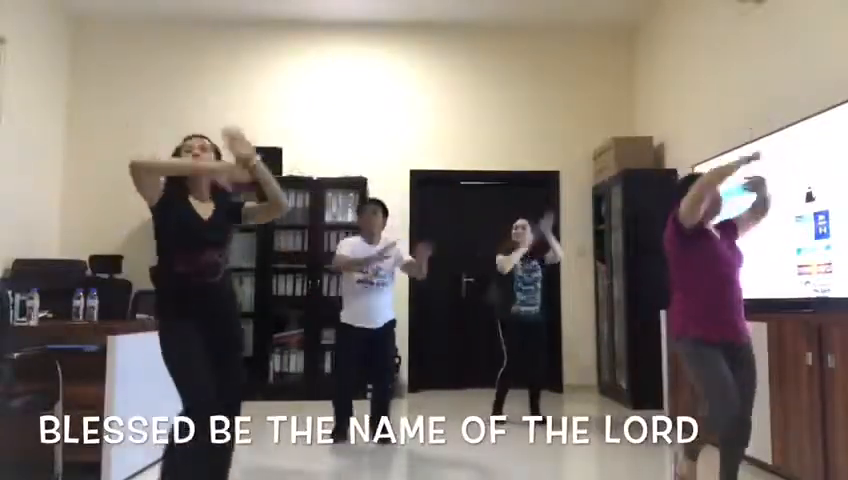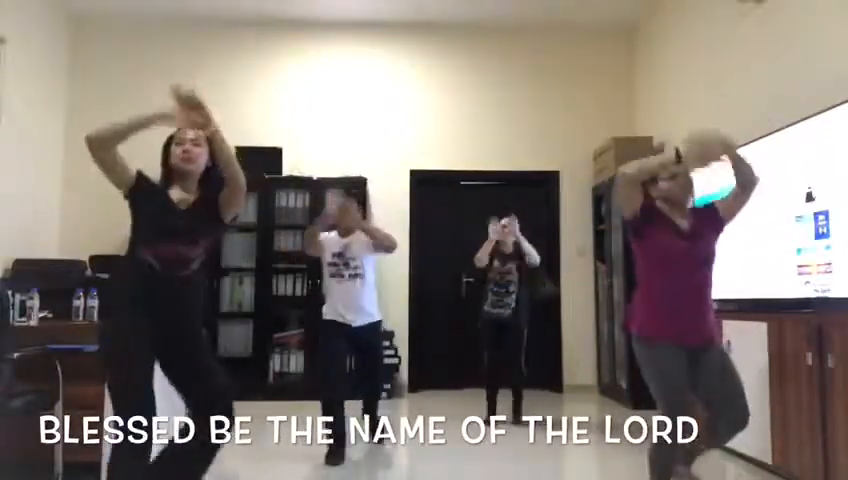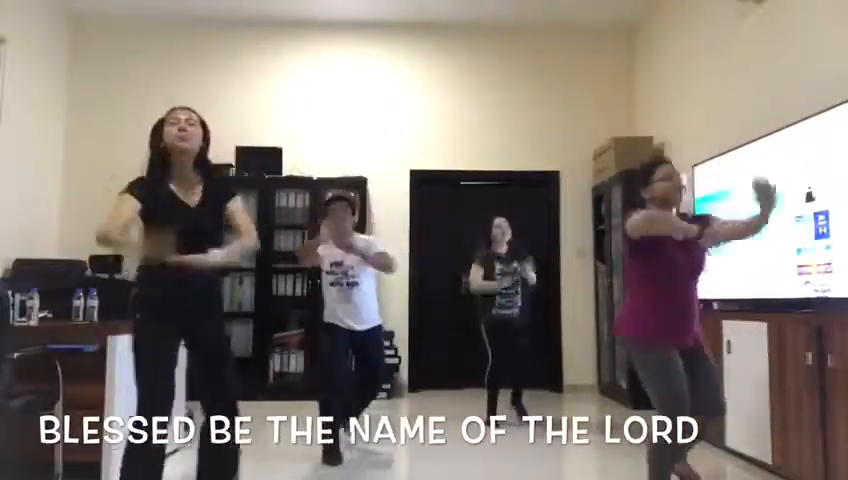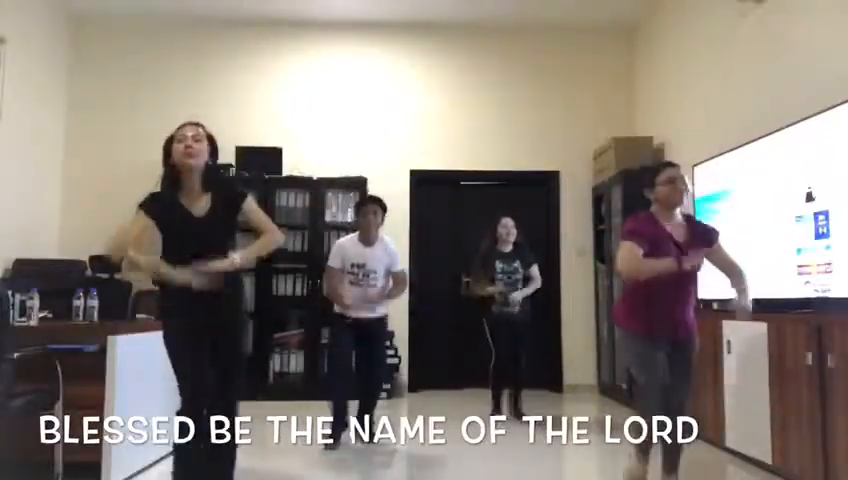
dt=0.5s
person 1, frame 1
left shoulder: (228, 207)
right shoulder: (166, 200)
left elbow: (278, 206)
right elbow: (138, 165)
left wrist: (252, 162)
right wrist: (205, 171)
left hip: (222, 314)
right hip: (178, 316)
left knee: (227, 404)
right knee: (199, 402)
person 1, frame 2
left shoulder: (217, 204)
right shoulder: (146, 192)
left elbow: (238, 180)
right elbow: (96, 143)
left wrist: (208, 124)
right wrist: (154, 117)
left hip: (183, 323)
right hip: (131, 317)
left knee: (218, 413)
right knee: (135, 422)
person 1, frame 3
left shoulder: (220, 189)
right shoulder: (145, 187)
left elbow: (250, 239)
right elbow: (107, 233)
left wrist: (217, 257)
right wrist: (140, 245)
left hip: (206, 307)
right hip: (157, 308)
left knee: (222, 405)
right knee: (154, 410)
person 1, frame 4
left shoulder: (229, 195)
right shoulder: (160, 202)
left elbow: (274, 235)
right elbow: (120, 250)
left wrist: (234, 260)
right wrist: (171, 273)
left hip: (224, 308)
right hip: (180, 309)
left knee: (224, 400)
right knee: (197, 393)
person 2, frame 1
left shoulder: (723, 231)
right shoulder: (682, 230)
left elbow: (759, 211)
right elbow: (705, 184)
left wrist: (760, 188)
right wrist: (741, 163)
left hip: (734, 336)
right hip: (696, 337)
left knee: (740, 417)
right knee: (725, 409)
right ankle: (689, 451)
person 2, frame 2
left shoulder: (706, 220)
right shoulder: (645, 221)
left elbow: (748, 185)
right elbow: (625, 175)
left wrist: (730, 150)
right wrist: (678, 156)
left hip: (702, 338)
right hip: (657, 338)
left knee: (734, 415)
right knee: (675, 423)
person 2, frame 3
left shoulder: (697, 225)
right shoulder: (642, 226)
left elbow: (745, 229)
right elbow: (645, 220)
left wrist: (765, 210)
right wrist: (696, 232)
left hip: (687, 336)
right hip: (648, 337)
left knee: (712, 410)
right knee: (674, 417)
person 2, frame 4
left shoulder: (699, 231)
right shoulder: (639, 226)
left elbow: (733, 270)
right elbow: (626, 266)
left wrist: (743, 296)
right wrist: (680, 263)
left hip: (681, 329)
right hip: (640, 327)
left knee: (677, 403)
right knee: (652, 392)
person 3, frame 1
left shoulder: (394, 249)
right shoulder: (349, 244)
left elbow: (419, 272)
right elbow: (338, 265)
left wrist: (421, 258)
right wrist: (373, 259)
left hip: (383, 324)
right hip: (352, 324)
left knee: (383, 379)
right knee: (344, 378)
left ankle: (379, 427)
right ankle: (342, 425)
person 3, frame 2
left shoulder: (368, 239)
right shoulder: (326, 240)
left elbow: (390, 245)
right elbow: (308, 246)
left wrist: (361, 224)
right wrist: (326, 218)
left hip: (369, 321)
right hip: (334, 322)
left knee: (373, 378)
right knee: (332, 384)
left ankle: (371, 420)
right ankle: (336, 444)
person 3, frame 3
left shoulder: (367, 243)
right shoulder: (323, 248)
left elbow: (389, 266)
right elbow: (304, 258)
left wrist: (357, 250)
right wrist: (320, 238)
left hip: (369, 326)
right hip: (336, 326)
left knee: (372, 382)
right knee: (333, 383)
left ankle: (347, 414)
right ankle: (331, 444)
person 3, frame 4
left shoulder: (389, 249)
right shoulder: (342, 245)
left elbow: (401, 284)
right elbow: (331, 283)
left wrist: (380, 297)
right wrist: (345, 305)
left hip: (374, 318)
right hip: (344, 317)
left knee: (373, 372)
right knee: (338, 368)
left ankle: (365, 421)
right ankle: (339, 423)
person 4, frame 1
left shoulder: (538, 255)
right shoulder: (504, 255)
left elbow: (559, 257)
right elbow: (504, 267)
left wrist: (547, 232)
right wrist: (521, 249)
left hip: (535, 319)
right hip: (510, 318)
left knee: (537, 364)
right knee: (511, 362)
left ankle: (535, 411)
right ankle: (497, 410)
person 4, frame 2
left shoulder: (522, 255)
right shoulder: (491, 252)
left elbow: (536, 261)
right elbow: (478, 262)
left wrist: (519, 237)
right wrist: (491, 239)
left hip: (515, 319)
right hip: (490, 318)
left knee: (515, 362)
right knee: (492, 363)
left ankle: (517, 411)
right ankle: (491, 412)
person 4, frame 3
left shoulder: (518, 254)
right shoulder: (483, 257)
left elbow: (532, 281)
right elbow: (474, 285)
left wrist: (528, 273)
right wrist: (499, 283)
left hip: (518, 319)
right hip: (493, 319)
left knee: (520, 360)
right knee: (496, 361)
left ankle: (517, 399)
right ankle: (491, 412)
person 4, frame 4
left shoulder: (524, 254)
right shoulder: (486, 255)
left elbow: (537, 281)
right elbow: (477, 284)
left wrist: (521, 293)
right wrist: (491, 289)
left hip: (520, 316)
right hip: (496, 315)
left knee: (518, 358)
right knee: (500, 357)
left ankle: (516, 405)
right ankle: (496, 406)
